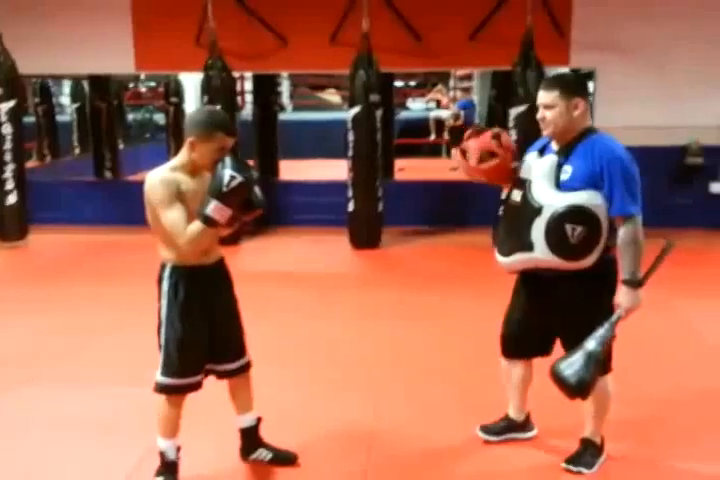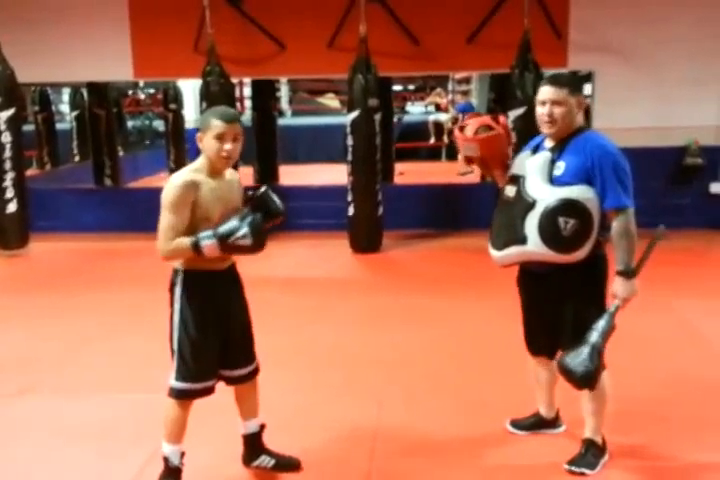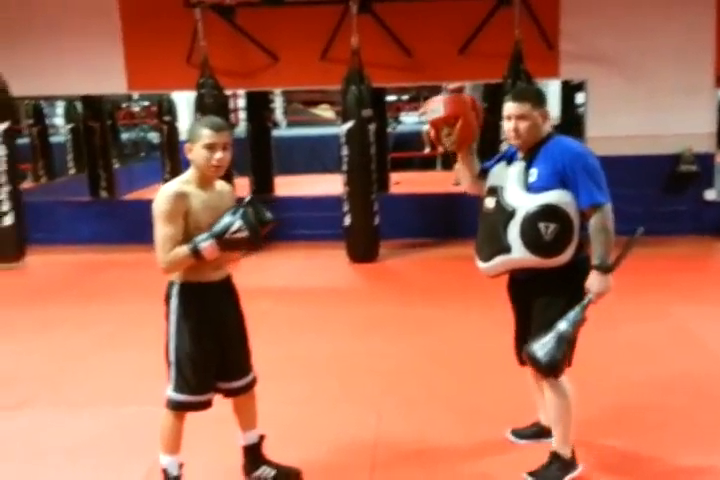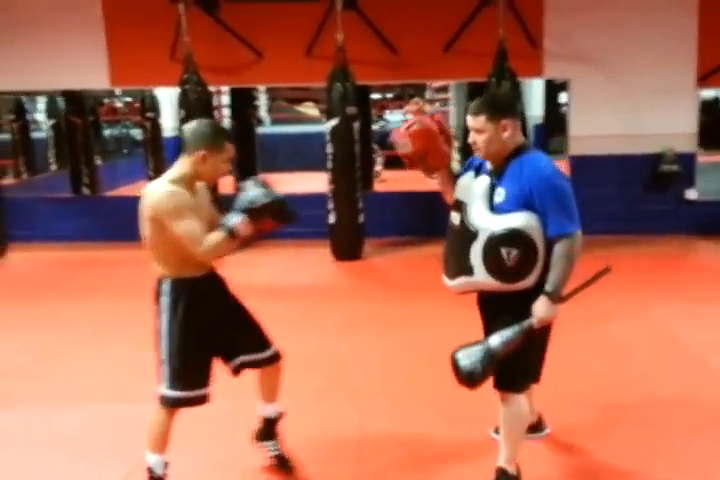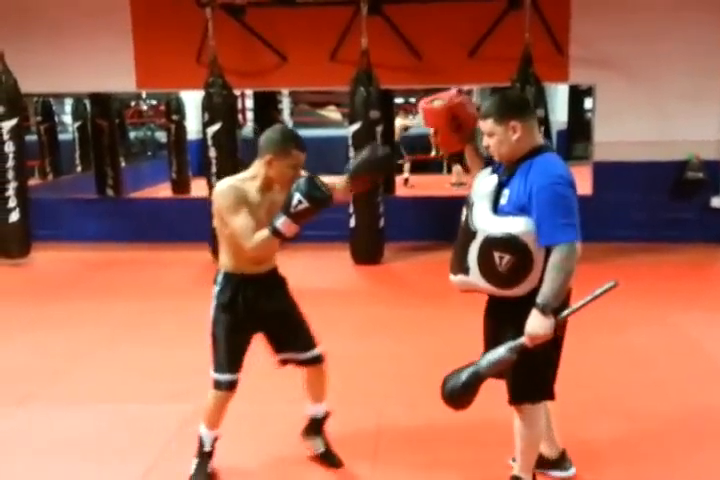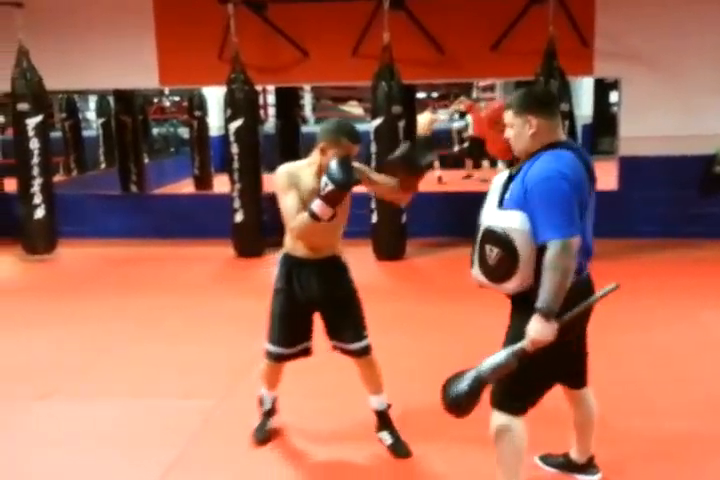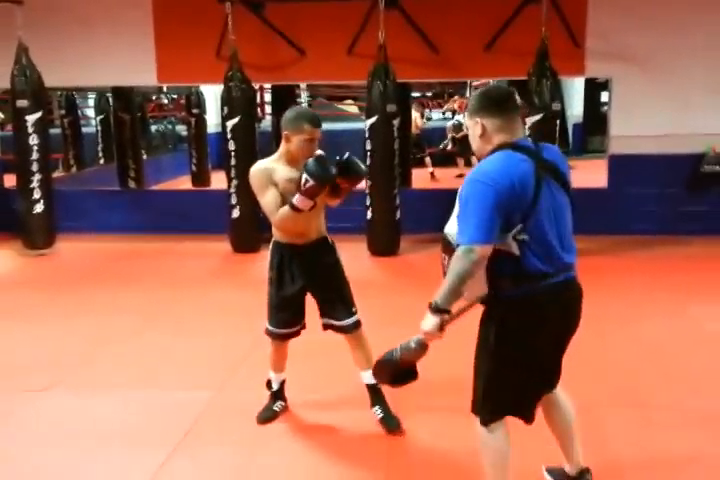
dt=0.4s
person 1, frame 1
left shoulder: (608, 156)
right shoulder: (539, 148)
left elbow: (630, 224)
left wrist: (630, 283)
left hip: (585, 279)
right hip: (537, 272)
right knee: (514, 344)
left ankle: (593, 441)
right ankle: (517, 419)
person 1, frame 2
left shoulder: (598, 152)
right shoulder: (534, 146)
left elbow: (622, 217)
left wrist: (624, 273)
left hip: (578, 273)
right hip: (534, 269)
right knee: (539, 348)
left ankle: (594, 440)
right ankle: (546, 414)
person 1, frame 3
left shoulder: (569, 155)
right shoulder: (509, 155)
left elbow: (600, 214)
right elbow: (476, 186)
left wrist: (600, 268)
right wrist: (461, 147)
left hip: (562, 276)
right hip: (523, 274)
right ankle: (547, 422)
person 1, frame 4
left shoulder: (539, 174)
right shoulder: (481, 164)
left elbow: (568, 238)
right elbow: (456, 197)
left wrist: (551, 296)
right wrist: (438, 166)
left hip: (526, 296)
right hip: (493, 290)
left knee: (509, 381)
right knee: (512, 369)
right ankle: (531, 419)
person 1, frame 5
left shoulder: (548, 177)
right shoulder: (509, 164)
left elbow: (567, 248)
right elbow: (483, 177)
left wrist: (545, 310)
right wrist: (466, 145)
left hip: (530, 304)
right hip: (503, 296)
left knee: (526, 393)
right knee: (525, 384)
person 1, frame 6
left shoulder: (548, 173)
right shoulder: (566, 159)
left elbow: (563, 247)
left wrist: (546, 313)
left hip: (543, 303)
right hip: (567, 296)
left knee: (505, 405)
right knee: (574, 382)
person 1, frame 7
left shoulder: (486, 177)
right shoulder: (553, 158)
left elbow: (473, 253)
left wrist: (438, 309)
left hip: (519, 306)
right hip: (563, 294)
left knee: (490, 413)
right knee: (544, 385)
person 2, frame 1
left shoulder: (210, 173)
right shoulder: (161, 182)
right elbow: (187, 242)
left wrist: (238, 210)
right wrist: (219, 202)
left hip: (216, 274)
right hip: (182, 282)
left knee: (237, 364)
right knee: (177, 380)
left ankle: (251, 442)
person 2, frame 2
left shoulder: (233, 179)
right shoulder: (182, 185)
right elbow: (166, 248)
left wrist: (256, 221)
right wrist: (218, 239)
left hip: (229, 280)
right hip: (194, 287)
left knee: (245, 370)
right knee: (186, 384)
left ankle: (254, 449)
person 2, frame 3
left shoulder: (226, 191)
right shoulder: (173, 197)
right elbow: (167, 262)
left wrist: (249, 231)
right wrist: (214, 239)
left hip: (224, 293)
right hip: (190, 300)
left knee: (243, 383)
right knee: (182, 396)
person 2, frame 4
left shoulder: (199, 189)
right shoulder: (163, 195)
right elbow: (206, 250)
left wrist: (248, 221)
right wrist: (243, 219)
left hip: (211, 286)
right hip: (180, 296)
left knee: (267, 357)
right knee: (174, 396)
left ankle: (268, 433)
person 2, frame 5
left shoulder: (288, 182)
right shoulder: (229, 192)
left elbow: (337, 192)
right elbow: (253, 246)
left wrist: (360, 172)
right wrist: (292, 217)
left hip: (270, 283)
right hip: (235, 289)
left knee: (313, 361)
right knee: (225, 384)
left ankle: (315, 433)
person 2, frame 6
left shoulder: (352, 172)
right shoulder: (288, 174)
left elbow: (399, 195)
right elbow: (297, 229)
right wrist: (326, 200)
left hip: (332, 269)
right hip: (294, 270)
left knee: (361, 351)
right knee: (277, 354)
left ankle: (383, 422)
right ankle: (268, 410)
person 2, frame 7
left shoulder: (319, 161)
right shoulder: (262, 171)
right elbow: (279, 221)
left wrist: (344, 183)
right wrist: (306, 193)
left hip: (322, 251)
right hip: (286, 257)
left knee: (351, 326)
right knee: (279, 334)
left ankle: (377, 398)
right ankle: (277, 394)
